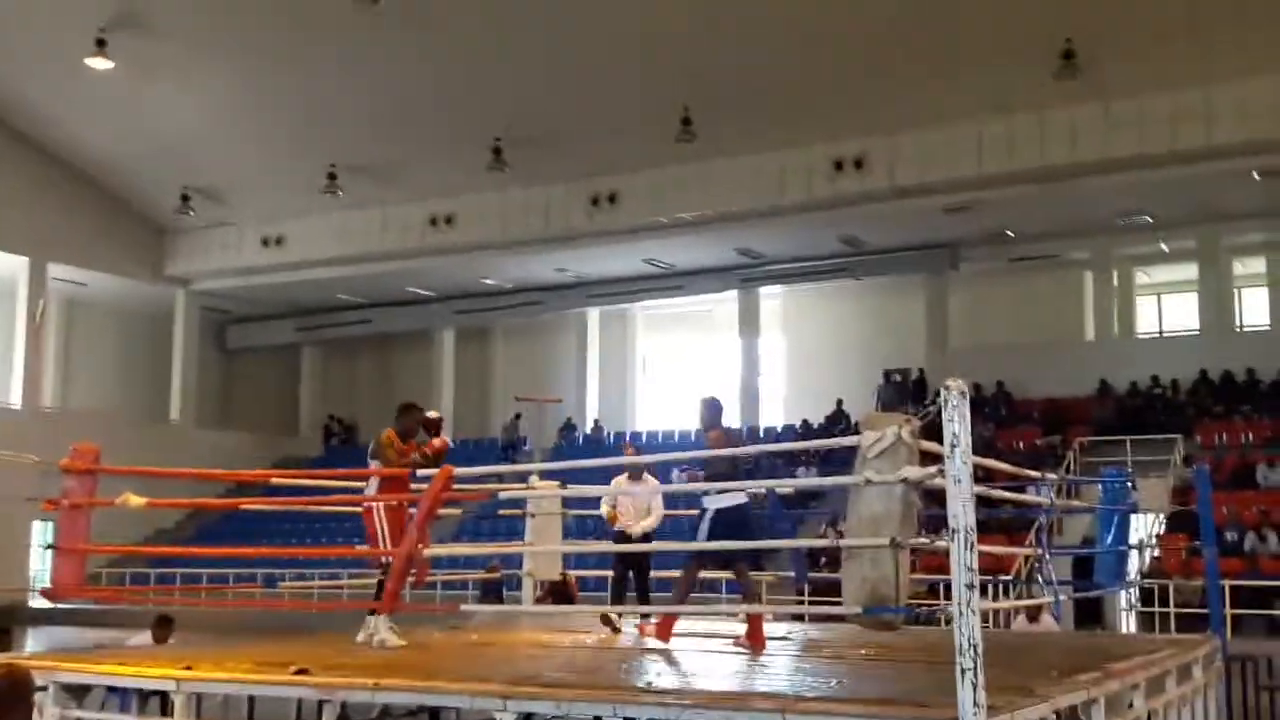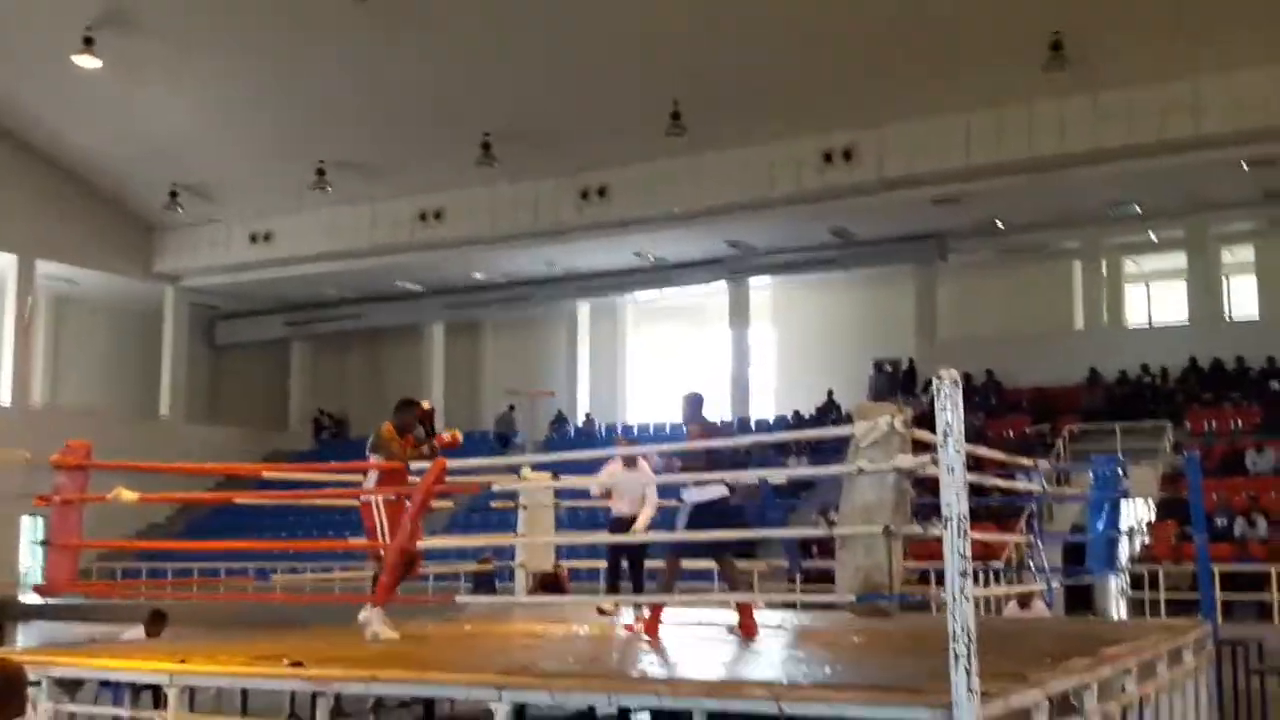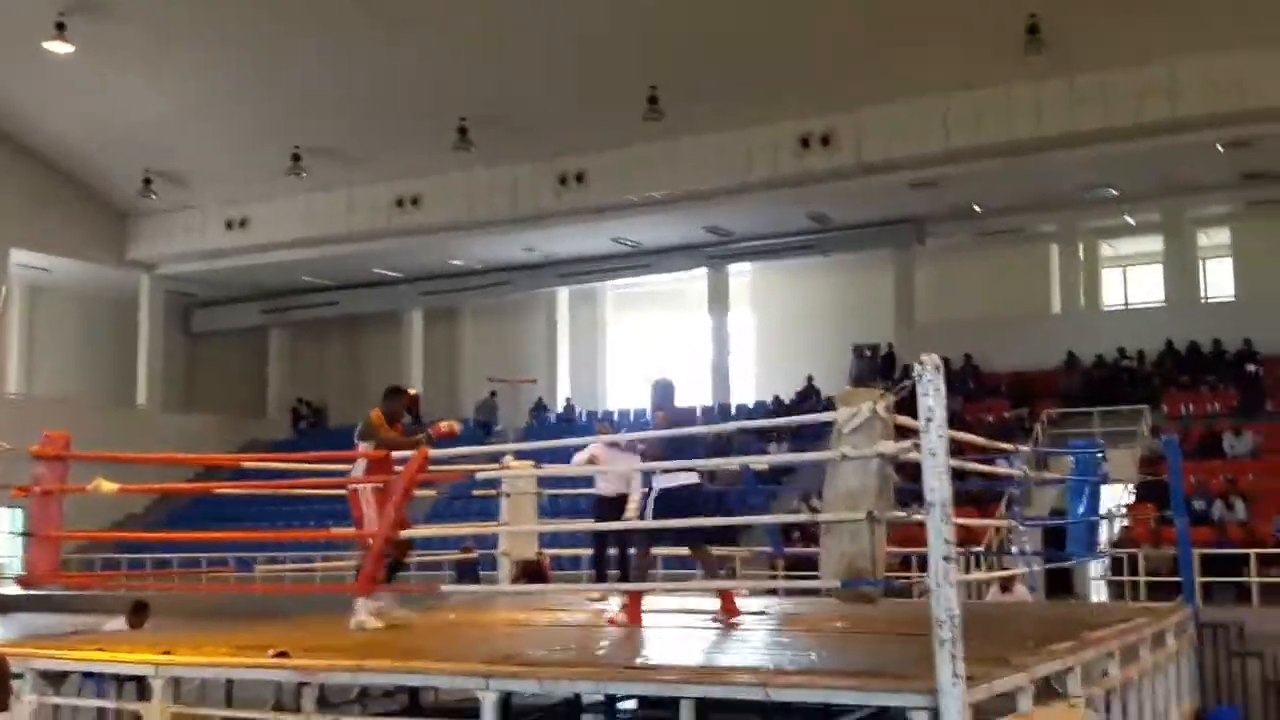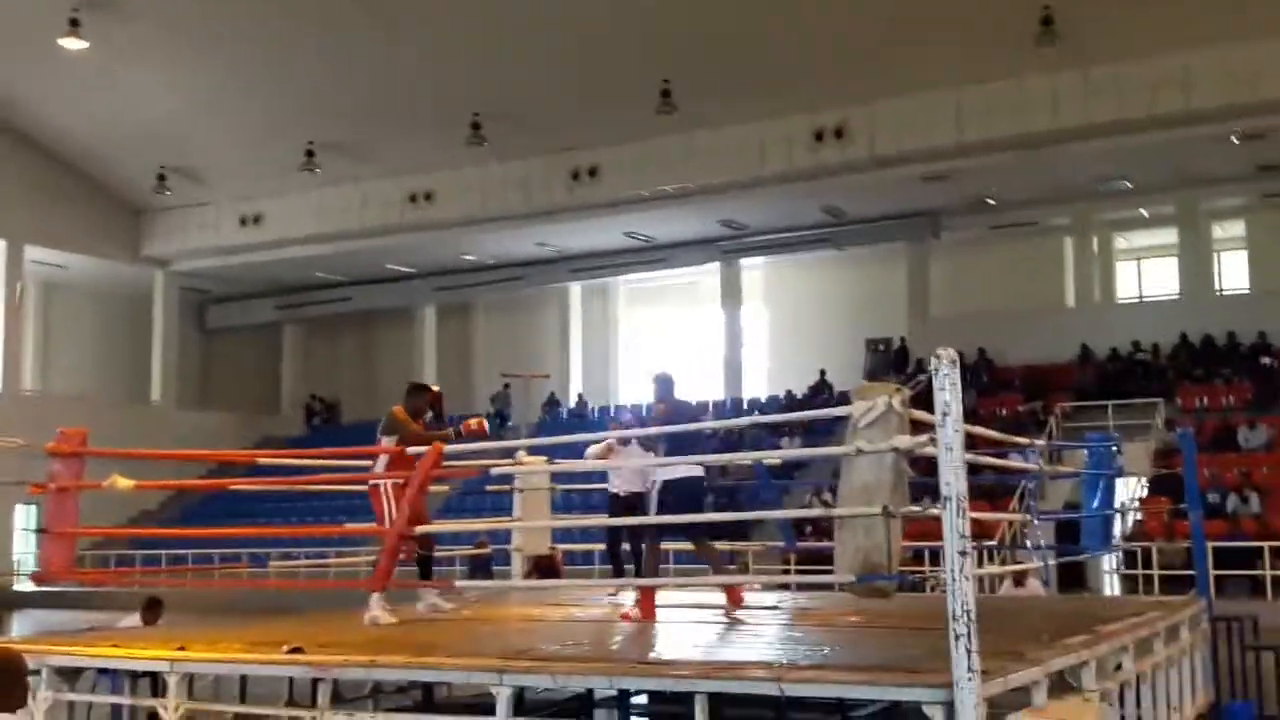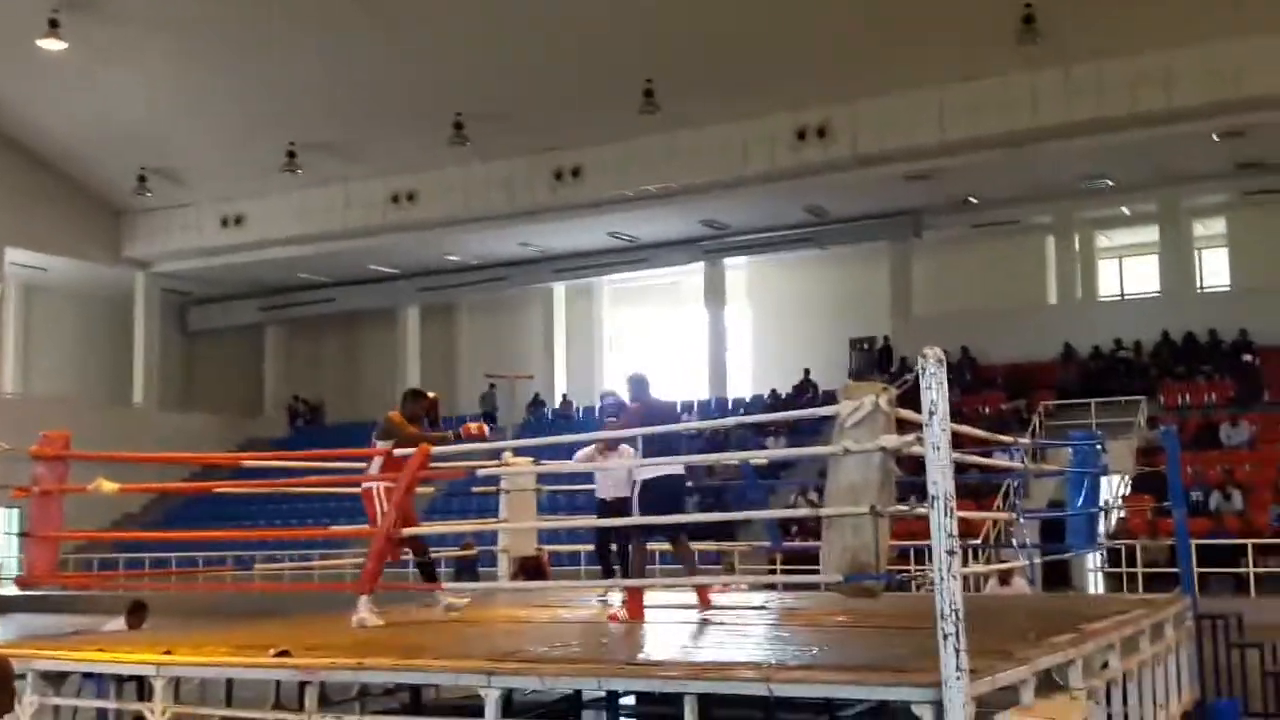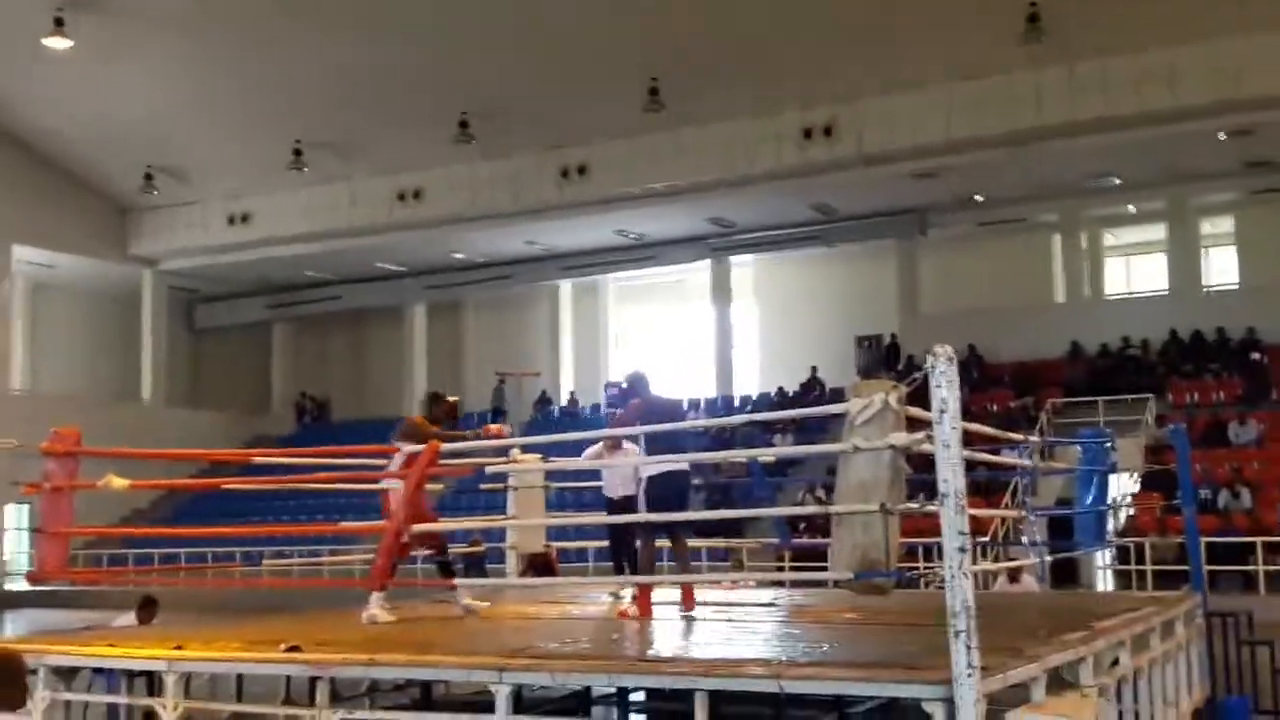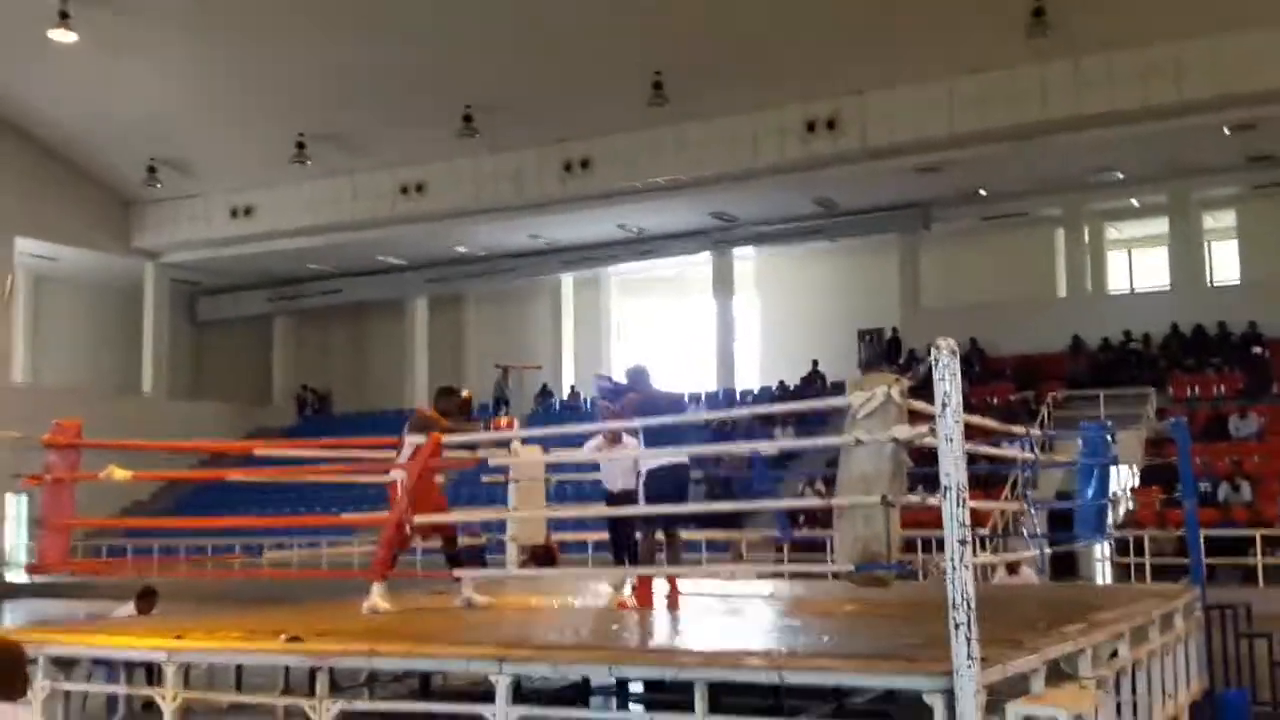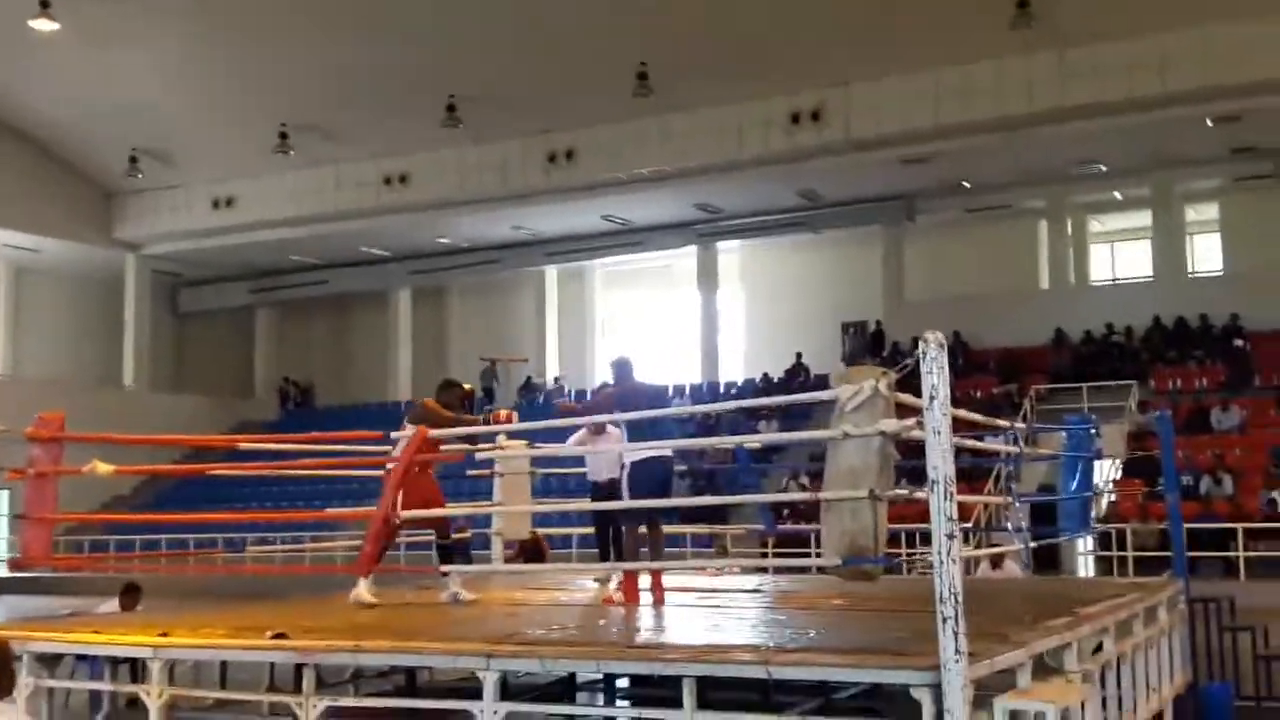
dt=0.1s
person 1, frame 1
left shoulder: (714, 436)
right shoulder: (727, 435)
left elbow: (721, 471)
left wrist: (697, 477)
right wrist: (700, 475)
left hip: (720, 507)
right hip: (736, 505)
left knee: (691, 566)
right knee: (739, 568)
left ankle: (663, 628)
right ankle: (755, 635)
person 1, frame 2
left shoulder: (695, 430)
right shoulder: (711, 428)
left elbow: (698, 465)
left wrist: (674, 465)
right wrist: (682, 463)
left hip: (701, 500)
right hip: (719, 498)
left knee: (673, 558)
right knee: (724, 559)
left ankle: (652, 622)
right ankle: (747, 623)
person 1, frame 3
left shoulder: (661, 417)
left elbow: (656, 454)
right wrist: (649, 448)
left hip: (668, 486)
right hip: (691, 484)
left knee: (644, 545)
right knee: (697, 544)
left ankle: (632, 610)
right ankle: (728, 603)
person 1, frame 4
left shoulder: (661, 409)
right shoulder: (691, 409)
left hip: (671, 479)
right hip: (694, 476)
left knee: (652, 539)
right knee: (699, 537)
left ankle: (646, 606)
right ankle: (733, 593)
person 1, frame 5
left shoulder: (636, 409)
right shoulder: (670, 407)
left wrist: (620, 420)
left hip: (652, 477)
right hip: (676, 474)
left knee: (638, 539)
right knee: (677, 535)
left ankle: (632, 606)
right ankle: (701, 592)
person 1, frame 6
left shoulder: (637, 405)
right shoulder: (673, 404)
left elbow: (616, 431)
left hip: (657, 474)
right hip: (680, 471)
left knee: (647, 536)
right knee: (677, 533)
left ankle: (643, 603)
right ankle: (687, 594)
person 1, frame 7
left shoulder: (634, 400)
right shoulder: (676, 398)
left hip: (656, 467)
right hip: (680, 464)
left knee: (648, 529)
right knee: (671, 528)
person 1, frame 8
left shoulder: (616, 393)
right shoulder: (658, 392)
left elbow: (582, 411)
left wrist: (561, 406)
left hip: (640, 461)
right hip: (664, 457)
left knee: (632, 523)
right knee: (654, 522)
left ankle: (629, 589)
right ankle: (657, 586)
person 2, frame 1
left shoulder: (411, 443)
right shoulder: (385, 439)
left elbow: (429, 464)
right elbow: (392, 468)
left wrist: (435, 447)
right wrist: (424, 454)
left hip: (398, 506)
right hip: (379, 506)
right knee: (390, 562)
left ankle: (370, 625)
right ankle: (382, 628)
person 2, frame 2
left shoulder: (408, 437)
right shoulder: (383, 434)
left elbow: (425, 453)
right elbow: (401, 459)
left wrist: (428, 425)
right wrist: (432, 447)
left hip: (396, 500)
right hip: (378, 500)
left knee: (410, 557)
right knee: (388, 557)
left ankle: (372, 607)
right ankle: (376, 621)
person 2, frame 3
left shoulder: (395, 424)
right shoulder: (373, 421)
left elbow: (418, 443)
right elbow: (396, 444)
right wrist: (431, 435)
left hip: (383, 488)
right hip: (366, 488)
left knee: (403, 542)
left ankle: (381, 596)
right ankle: (361, 610)
person 2, frame 4
left shoulder: (417, 421)
right shoulder: (395, 417)
left elbow: (438, 439)
right elbow: (425, 438)
left wrist: (438, 410)
right wrist: (458, 431)
left hip: (404, 485)
right hip: (386, 485)
left knee: (424, 538)
left ankle: (428, 596)
right ankle: (375, 605)
person 2, frame 5
left shoulder: (411, 426)
right shoulder: (391, 422)
left elbow: (431, 444)
right elbow: (421, 439)
left wrist: (434, 417)
right wrist: (458, 435)
left hip: (397, 489)
right hip: (379, 489)
left knee: (418, 542)
left ankle: (439, 597)
right ankle: (363, 608)
person 2, frame 6
left shoulder: (433, 430)
right shoulder: (413, 425)
left elbow: (451, 443)
right elbow: (443, 438)
right wrist: (479, 434)
left hip: (414, 491)
right hip: (398, 489)
left knee: (438, 542)
right knee: (400, 543)
left ankle: (462, 597)
right ankle: (376, 604)
person 2, frame 7
left shoulder: (441, 423)
right shoulder: (425, 418)
right elbow: (453, 430)
left wrist: (467, 412)
left hip: (426, 481)
right hip: (406, 480)
left knee: (449, 532)
right knee: (400, 534)
left ankle: (465, 591)
right ankle: (375, 594)
person 2, frame 8
left shoulder: (445, 419)
right shoulder: (424, 408)
right elbow: (456, 421)
left wrist: (468, 405)
right wrist: (487, 419)
left hip: (423, 473)
right hip: (402, 472)
left knee: (443, 526)
right knee: (390, 526)
left ankle: (453, 587)
right ankle: (363, 584)
person 3, frame 1
left shoulder: (652, 484)
right shoulder: (617, 482)
left elbow: (657, 514)
right elbow: (605, 503)
left wrist: (640, 528)
right wrist: (608, 513)
left hip: (642, 535)
right hip: (621, 534)
left knee: (642, 578)
right knee: (619, 574)
left ankle: (645, 618)
right ankle: (614, 615)
person 3, frame 2
left shoulder: (646, 471)
right shoulder: (612, 467)
left elbow: (651, 501)
right elbow: (595, 488)
left wrist: (641, 524)
right wrist: (602, 490)
left hip: (637, 521)
right hip: (617, 520)
left knee: (636, 564)
right knee: (613, 560)
right ankle: (611, 601)
person 3, frame 3
left shoulder: (629, 451)
right shoulder: (596, 448)
left elbow: (636, 482)
right elbow: (575, 462)
left wrist: (632, 509)
right wrist: (588, 458)
left hip: (622, 501)
right hip: (602, 500)
left knee: (623, 546)
right knee: (599, 544)
right ankle: (600, 584)
person 3, frame 4
left shoulder: (641, 448)
right shoulder: (611, 445)
left elbow: (650, 477)
right elbow: (589, 455)
left wrist: (649, 500)
right wrist: (605, 447)
left hip: (636, 498)
right hip: (615, 498)
left knee: (635, 543)
right knee: (612, 541)
right ankle: (619, 577)
person 3, frame 5
left shoulder: (628, 452)
right shoulder: (596, 451)
right elbow: (576, 460)
left wrist: (635, 501)
right wrist: (595, 449)
left hip: (622, 502)
right hip: (602, 503)
left knee: (622, 545)
right knee: (601, 546)
right ankle: (608, 579)
person 3, frame 6
left shoulder: (633, 450)
right shoulder: (602, 449)
left elbow: (642, 475)
right elbow: (585, 458)
right wrist: (603, 445)
left hip: (629, 501)
right hip: (610, 501)
left knee: (628, 544)
right knee: (615, 544)
person 3, frame 7
left shoulder: (632, 444)
right shoulder: (602, 443)
left elbow: (641, 470)
right elbow: (586, 452)
right wrist: (603, 439)
left hip: (629, 494)
right hip: (611, 494)
left knee: (628, 534)
right knee: (614, 534)
person 3, frame 8
left shoulder: (616, 434)
right shoulder: (585, 435)
right elbow: (570, 444)
right wrist: (586, 430)
left hip: (614, 484)
right hip: (596, 485)
left knee: (616, 527)
right knee: (600, 527)
